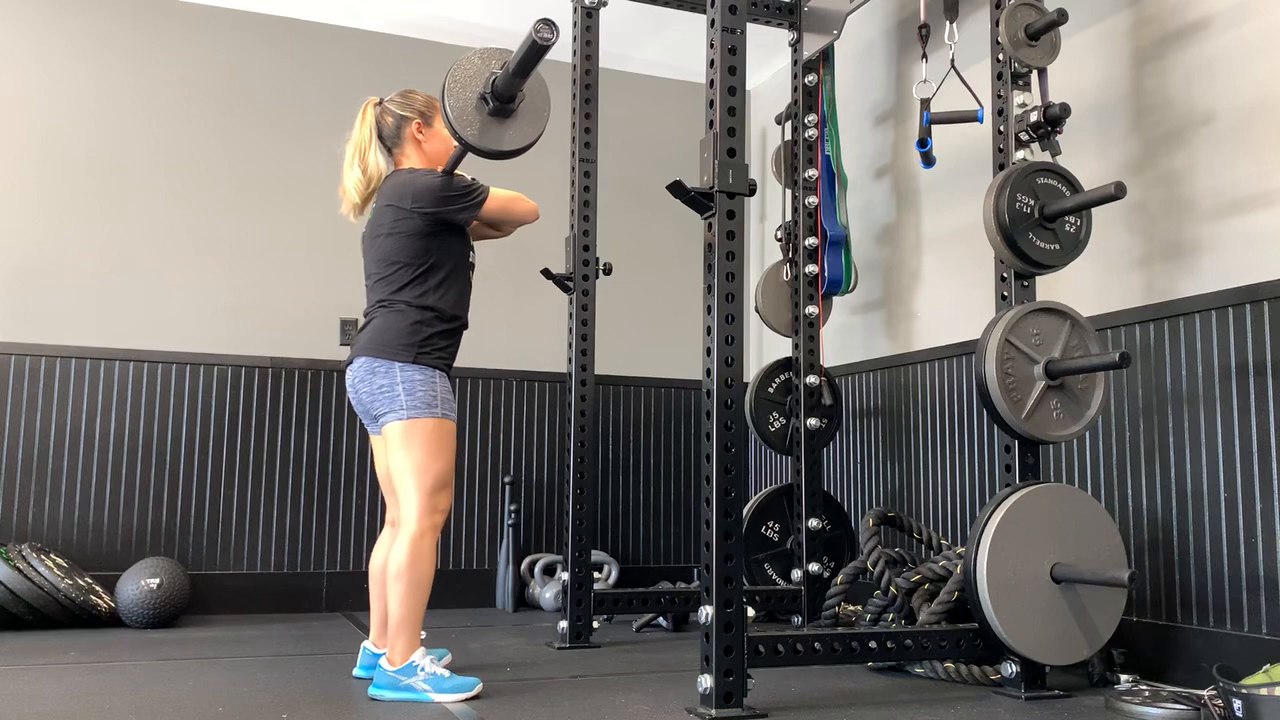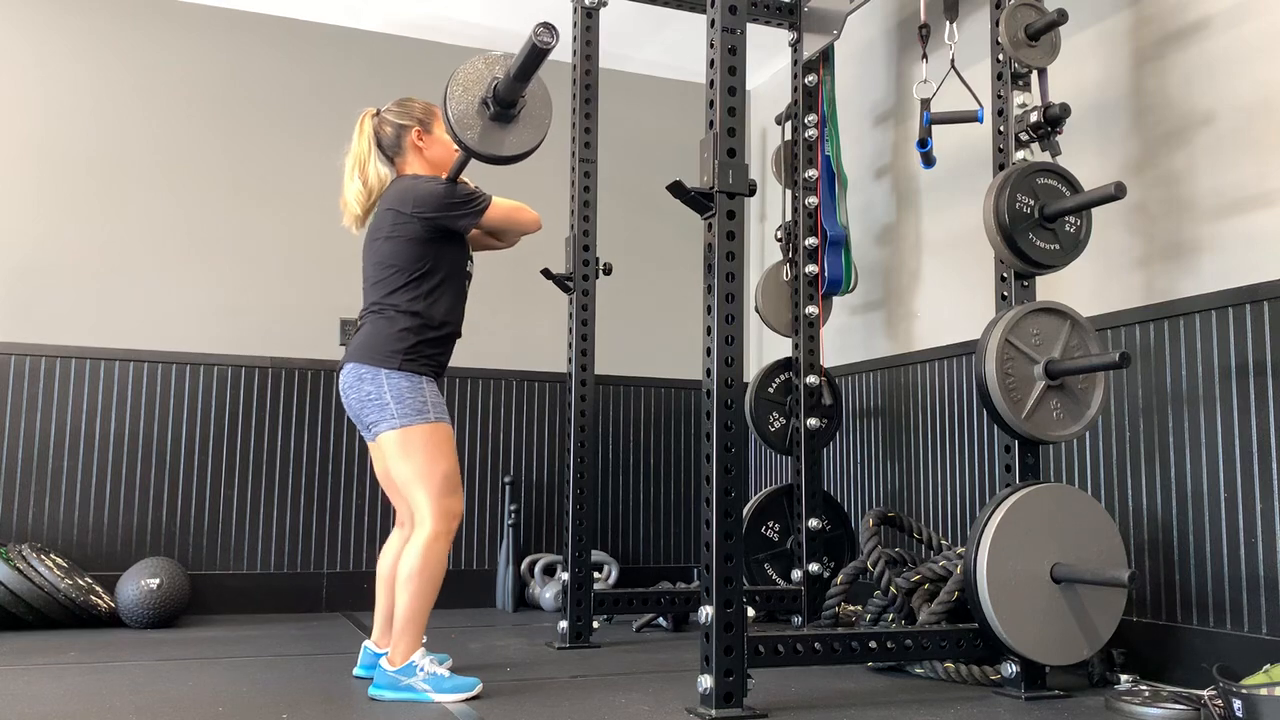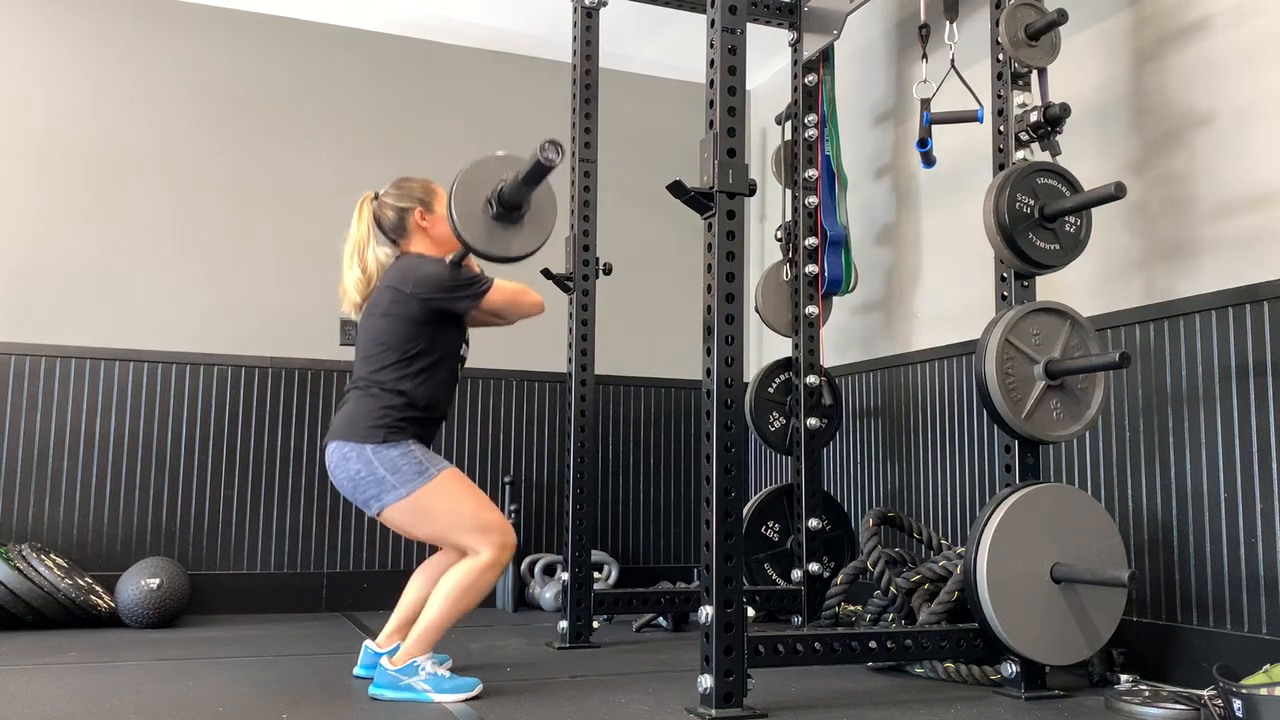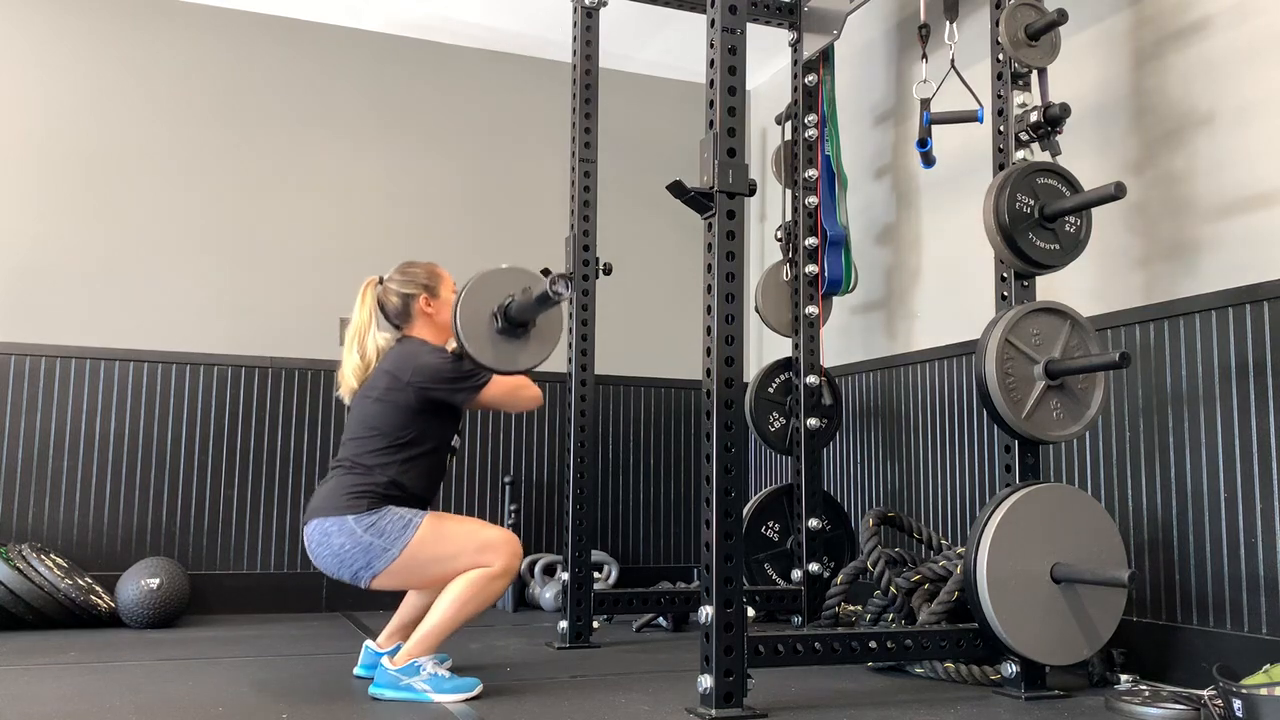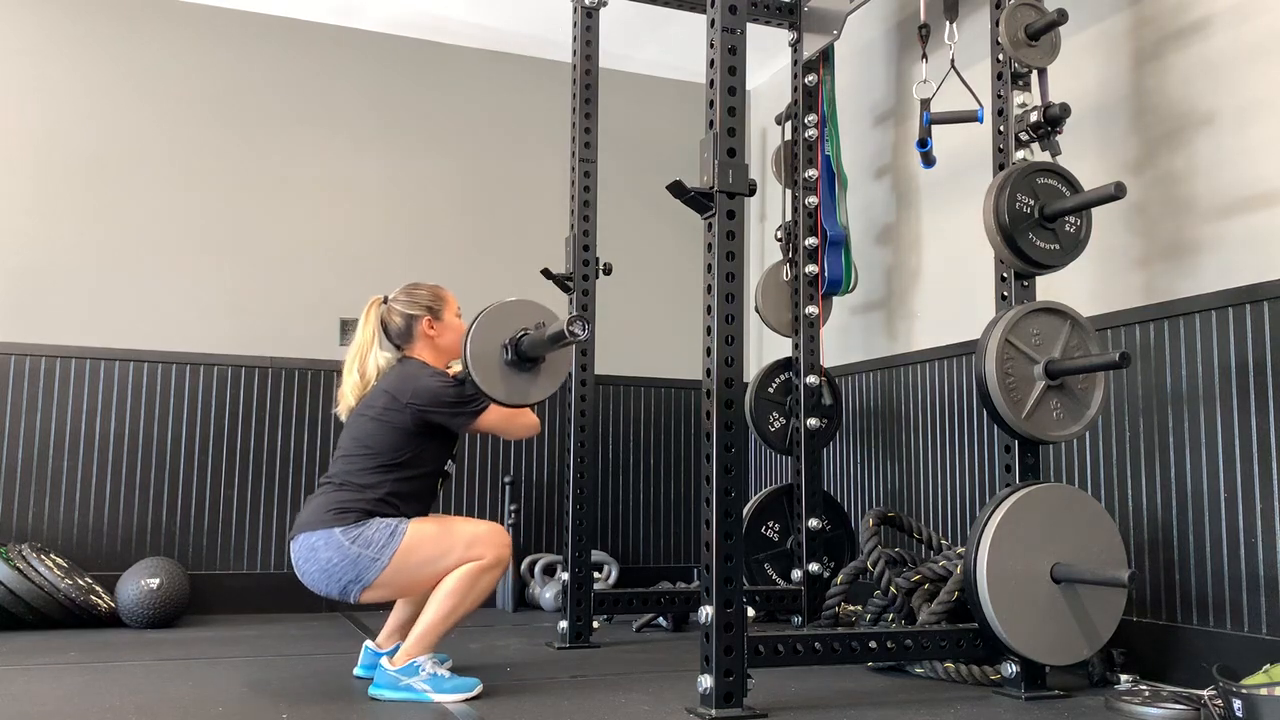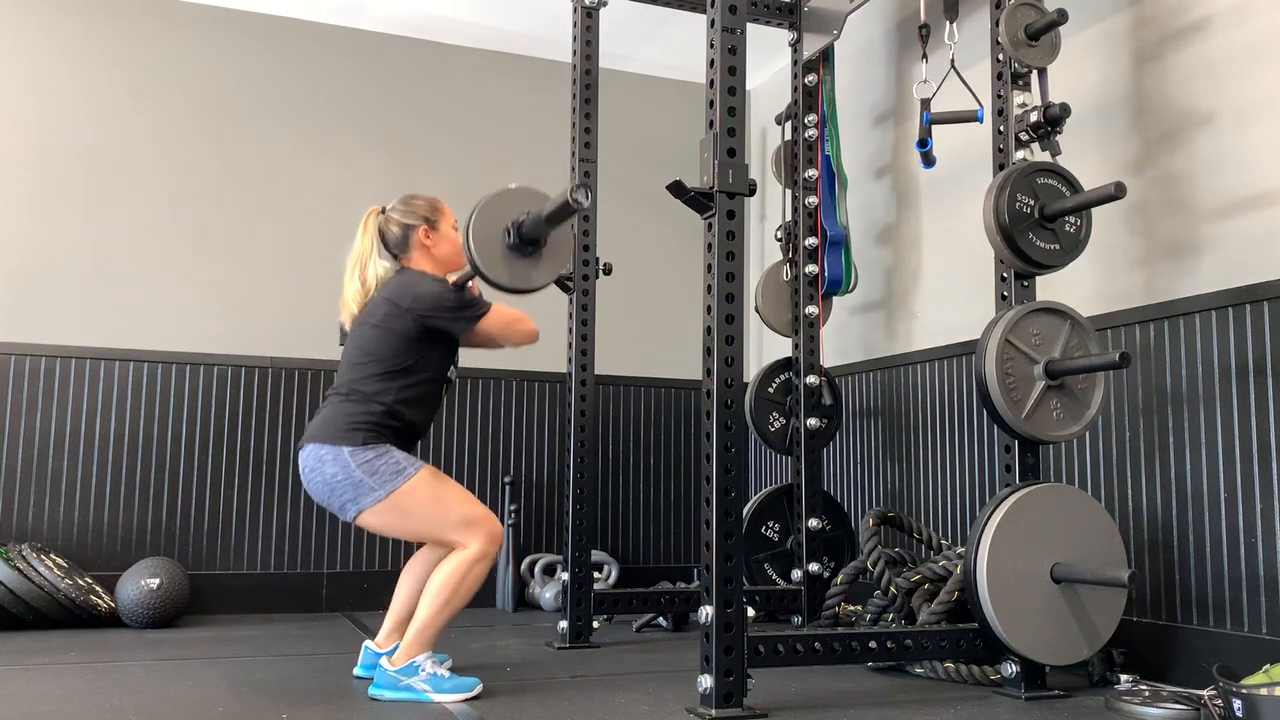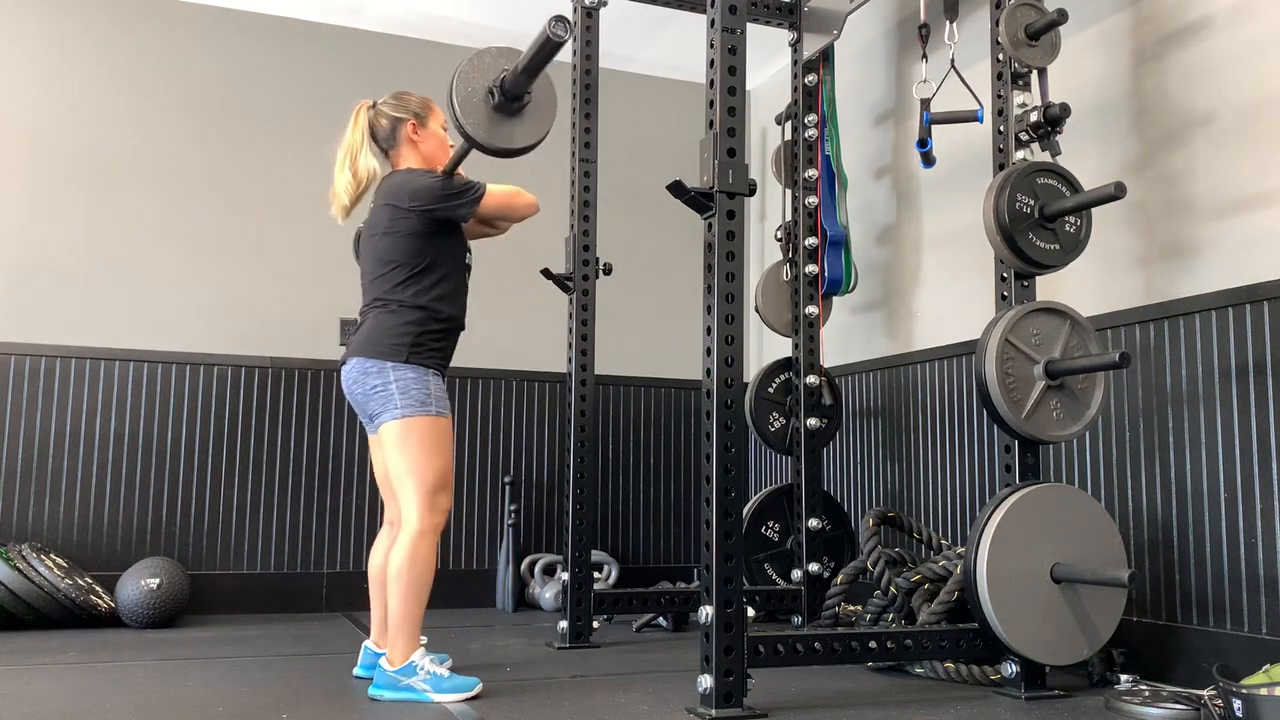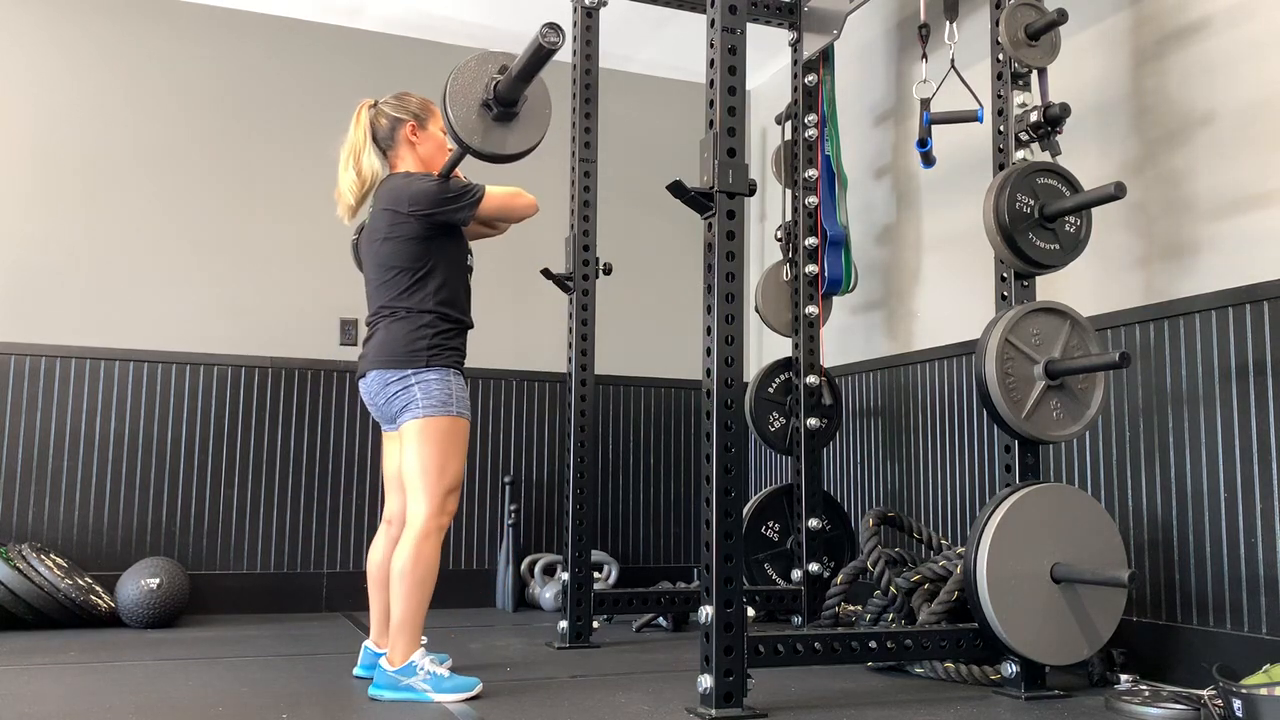
dt=0.5s
person 1, frame 1
left shoulder: (395, 197)
right shoulder: (426, 187)
left elbow: (477, 226)
right elbow: (526, 210)
left wrist: (474, 213)
right wrist: (476, 196)
left hip: (379, 368)
right hip: (405, 367)
left knee: (403, 517)
right knee: (424, 515)
left ankle: (380, 648)
right ankle: (401, 666)
person 1, frame 2
left shoulder: (401, 202)
right shoulder: (429, 193)
left elbow: (497, 238)
right elbow: (527, 221)
left wrist: (477, 223)
right wrist: (476, 202)
left hip: (375, 374)
right hip: (395, 374)
left knee: (414, 520)
right knee: (438, 515)
left ankle: (381, 647)
right ankle: (402, 665)
person 1, frame 3
left shoulder: (406, 278)
right shoulder: (429, 275)
left elbow: (499, 310)
right elbow: (529, 303)
left wrist: (473, 279)
right wrist: (479, 275)
left hip: (362, 448)
right hip: (377, 448)
left knee: (472, 541)
right knee: (494, 541)
left ankle: (385, 647)
right ankle: (405, 666)
person 1, frame 4
left shoulder: (406, 360)
right shoulder: (428, 365)
right elbow: (527, 396)
left wrist: (473, 362)
right wrist: (484, 361)
left hip: (342, 526)
right hip: (356, 527)
left knee: (469, 553)
right knee: (503, 552)
left ankle: (386, 647)
right ankle: (405, 666)
person 1, frame 5
left shoulder: (407, 381)
right shoulder: (427, 386)
right elbow: (525, 424)
left wrist: (473, 382)
left hip: (330, 541)
right hip: (340, 543)
left knee: (456, 550)
right knee: (492, 545)
left ankle: (384, 650)
right ankle: (405, 667)
person 1, frame 6
left shoulder: (406, 295)
right shoulder: (426, 293)
left elbow: (489, 333)
right elbow: (523, 331)
left wrist: (469, 299)
right wrist: (477, 297)
left hip: (337, 455)
right hip: (350, 456)
left knee: (457, 534)
right knee: (482, 535)
left ankle: (384, 647)
right ankle: (404, 666)
person 1, frame 7
left shoulder: (399, 198)
right shoulder: (423, 188)
left elbow: (494, 222)
right elbow: (523, 204)
left wrist: (464, 200)
right wrist: (466, 188)
left hip: (376, 366)
right hip: (399, 365)
left knee: (400, 517)
right knee: (424, 516)
left ankle: (380, 648)
right ankle: (401, 665)
person 1, frame 8
left shoulder: (392, 201)
right shoulder: (421, 191)
left elbow: (478, 225)
right elbow: (523, 205)
left wrist: (469, 203)
right wrist: (472, 192)
left hip: (389, 371)
right hip: (422, 368)
left knee: (400, 517)
right knee: (430, 516)
left ankle: (380, 647)
right ankle: (401, 666)
